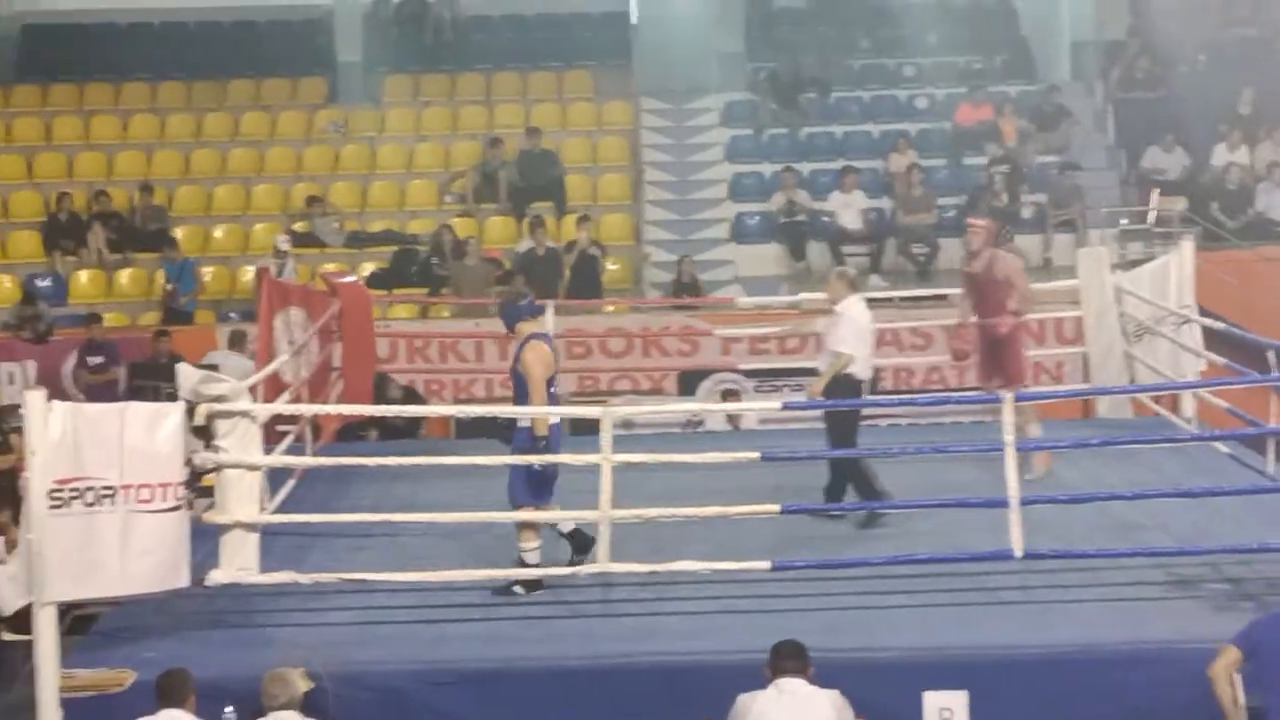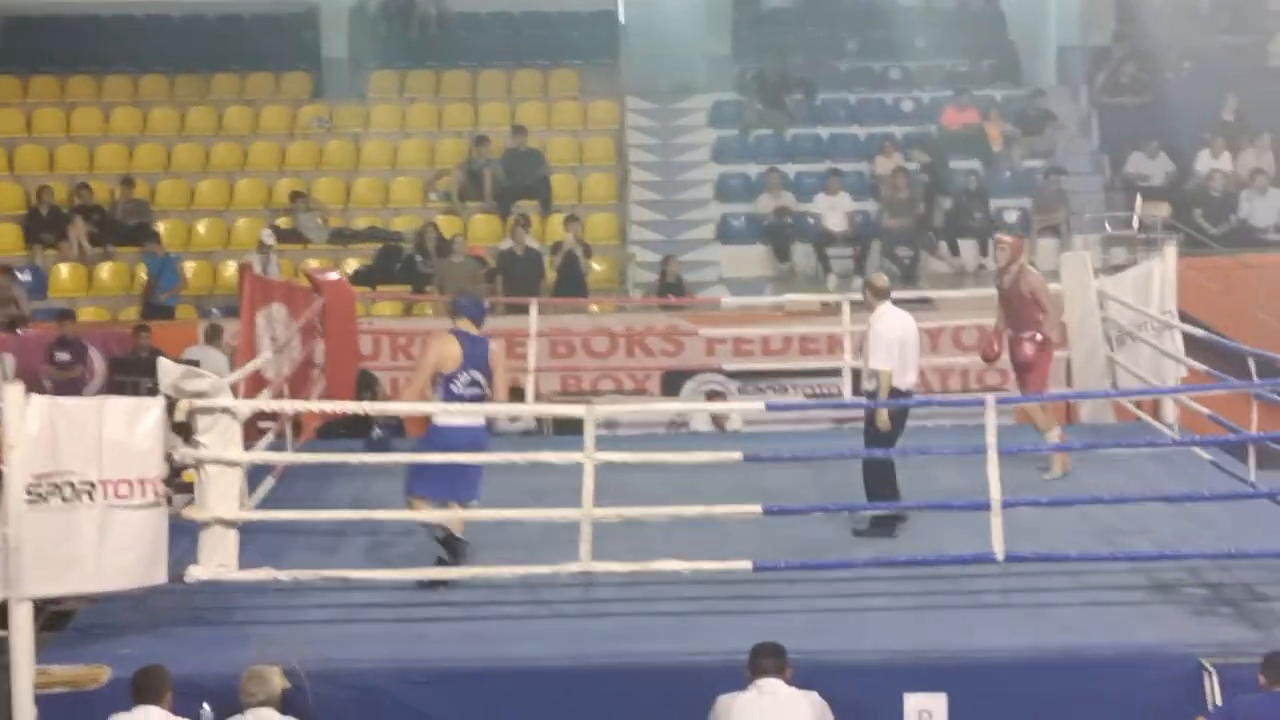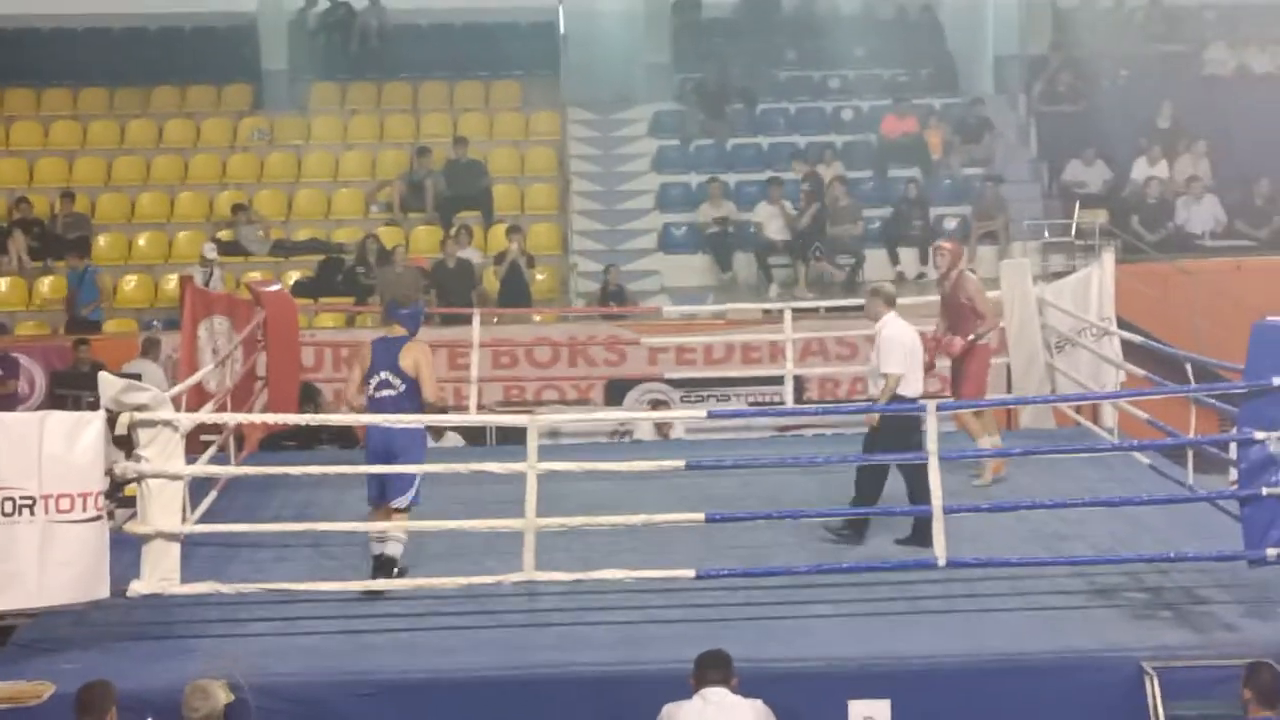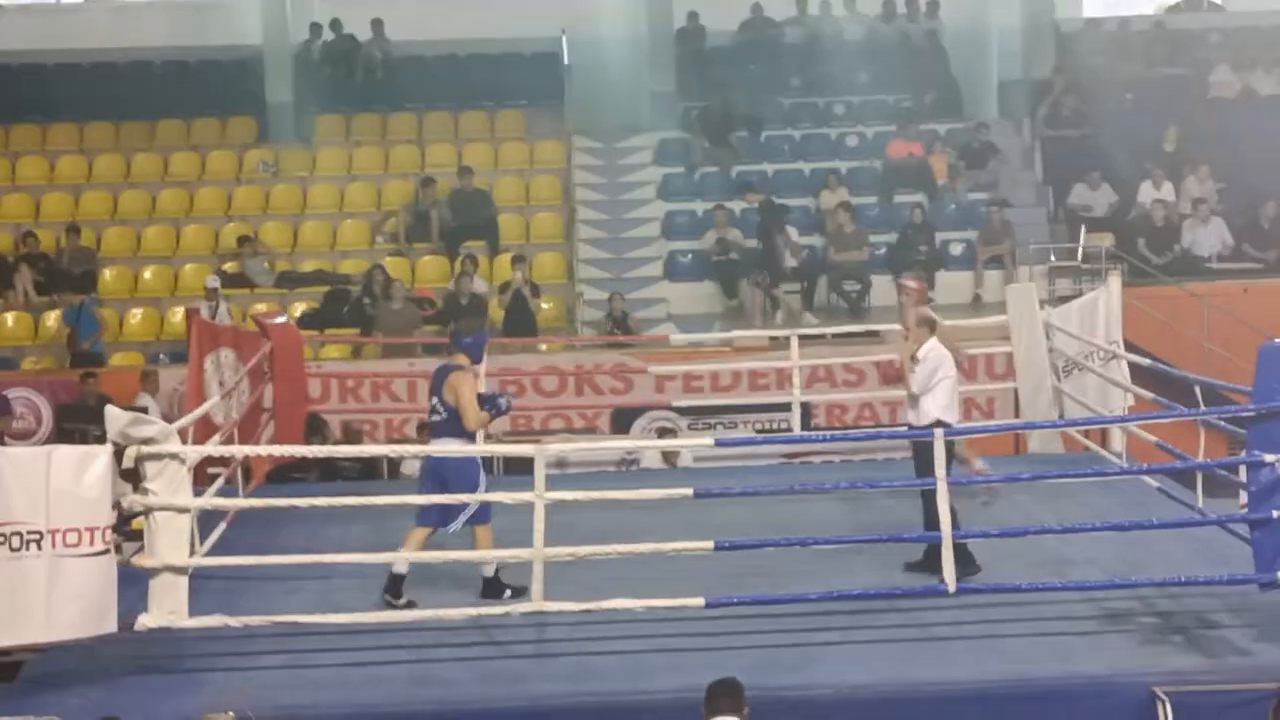
dt=0.5s
person 1, frame 1
left shoulder: (532, 350)
right shoulder: (536, 342)
left elbow: (539, 401)
left wrist: (541, 446)
left hip: (535, 433)
right hip: (535, 432)
left knee: (525, 504)
right knee: (535, 501)
left ankle: (530, 577)
right ankle: (580, 539)
person 1, frame 2
left shoulder: (442, 343)
right shoulder: (492, 348)
left elbow: (416, 388)
right elbow: (501, 397)
left hip: (445, 429)
right hip: (476, 432)
left knee: (418, 497)
right knee: (456, 503)
left ankle: (452, 542)
right ankle: (449, 562)
person 1, frame 3
left shoulder: (368, 349)
right shoulder: (418, 349)
left elbow: (353, 397)
right elbow: (431, 397)
right wrist: (426, 407)
left hip: (377, 431)
right hip: (409, 433)
left knee: (380, 504)
right knee: (400, 506)
left ankle: (381, 565)
right ankle: (386, 568)
person 1, frame 4
left shoulder: (440, 372)
right shoulder: (464, 378)
right elbow: (473, 423)
left wrist: (481, 403)
right wrist: (494, 409)
left hip: (434, 455)
right hip: (459, 457)
left knee: (425, 524)
right knee: (481, 520)
left ankle: (394, 586)
right ankle: (491, 584)
person 2, frame 1
left shoulder: (849, 313)
right shoulder: (857, 310)
left elbow: (845, 356)
left wrist: (821, 381)
left hip: (842, 384)
right hip: (852, 385)
left knee: (843, 449)
right knee: (844, 446)
left ankle: (877, 502)
right ankle: (833, 501)
person 2, frame 2
left shoulder: (879, 325)
right shoulder: (905, 318)
left elbow: (883, 370)
left wrist: (881, 407)
left hip: (883, 398)
right hip: (903, 395)
left knee: (876, 461)
right knee: (881, 457)
left ankle: (882, 522)
right ankle: (892, 510)
person 2, frame 3
left shoulder: (889, 331)
right shoulder: (905, 327)
left elbow: (893, 375)
left wrist: (877, 408)
left hip: (893, 406)
right hip: (909, 405)
left knee: (870, 466)
right knee: (914, 469)
left ankle: (855, 527)
right ankle: (923, 531)
person 2, frame 4
left shoulder: (935, 355)
right shoulder: (928, 354)
left elbow: (913, 388)
left wrist: (905, 360)
left hip: (934, 431)
right hip: (928, 431)
left knee: (935, 497)
right knee: (930, 496)
left ankle: (964, 559)
right ankle: (934, 558)
person 3, frame 1
left shoulder: (1004, 261)
right shoulder: (968, 263)
left elbow: (1026, 295)
left wrist: (1013, 315)
right wrist: (964, 329)
left hip: (1006, 330)
right hip: (984, 331)
left knee: (1015, 391)
right knee: (993, 390)
left ankle: (1040, 453)
person 3, frame 2
left shoulder: (1030, 278)
right shoulder: (1001, 276)
left elbow: (1051, 312)
left wrist: (1037, 339)
right wrist: (996, 333)
left hip: (1036, 343)
right hip: (1017, 342)
left knee: (1031, 403)
right knee: (1034, 401)
left ankle: (1059, 459)
right ankle: (1060, 449)
person 3, frame 3
left shoulder: (969, 284)
right shoulder: (943, 283)
left elbow: (992, 319)
left wrist: (968, 338)
right wrist: (935, 342)
left hip: (975, 350)
right hip: (960, 350)
left knee: (963, 411)
right knee: (978, 408)
left ankle: (992, 465)
right ankle: (996, 461)
person 3, frame 4
left shoulder: (927, 319)
right shoulder: (908, 317)
left elbow: (945, 353)
right wrist: (903, 367)
left hip: (936, 386)
right hip: (926, 385)
left knee: (923, 442)
right knee: (947, 441)
right ankle: (984, 475)
